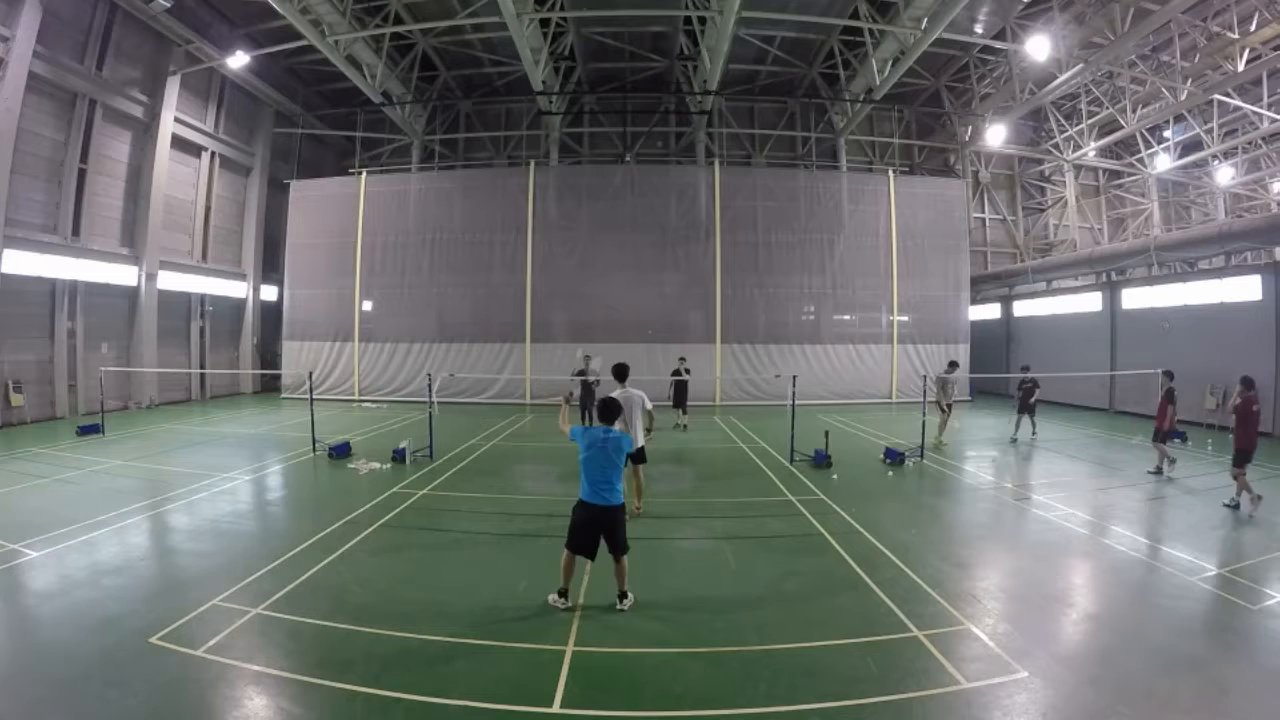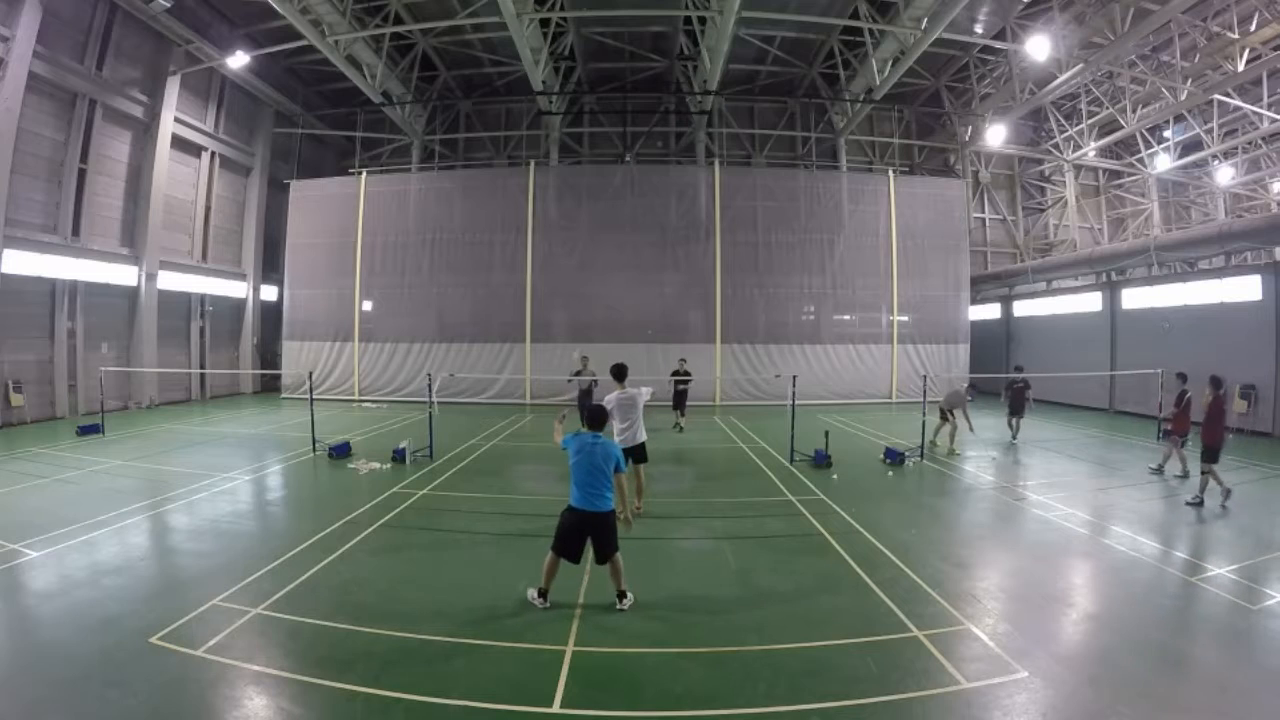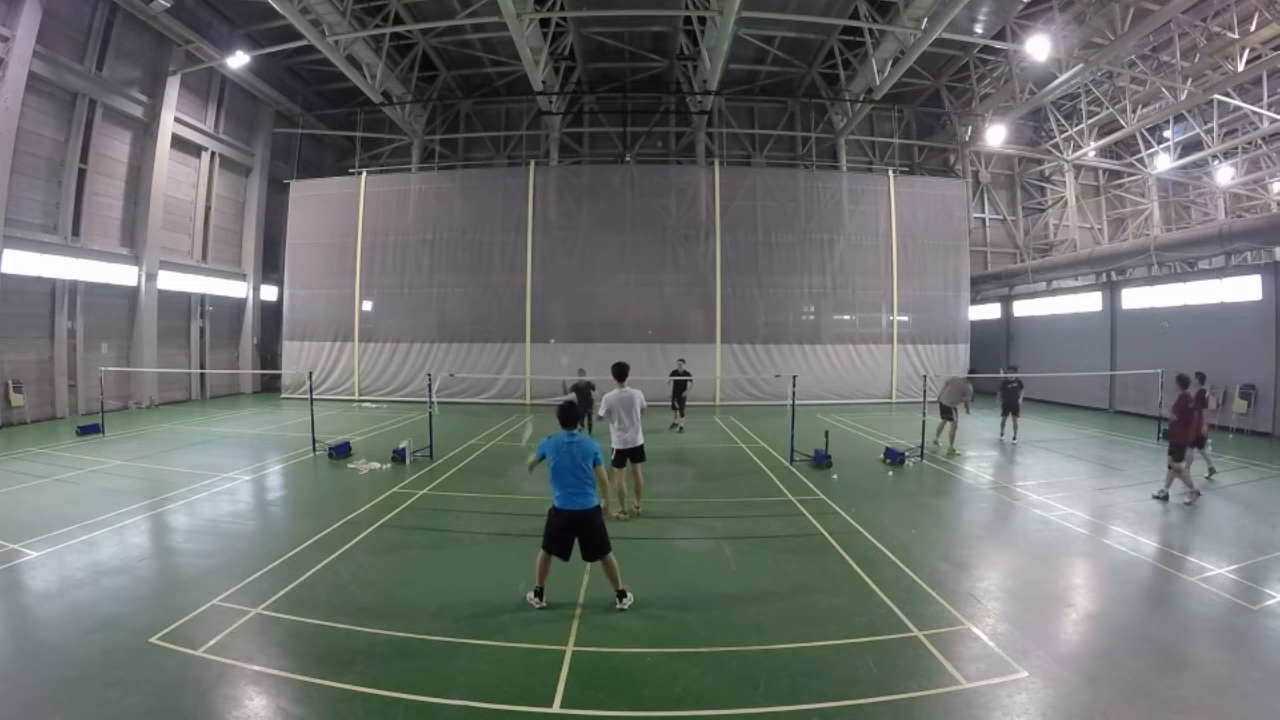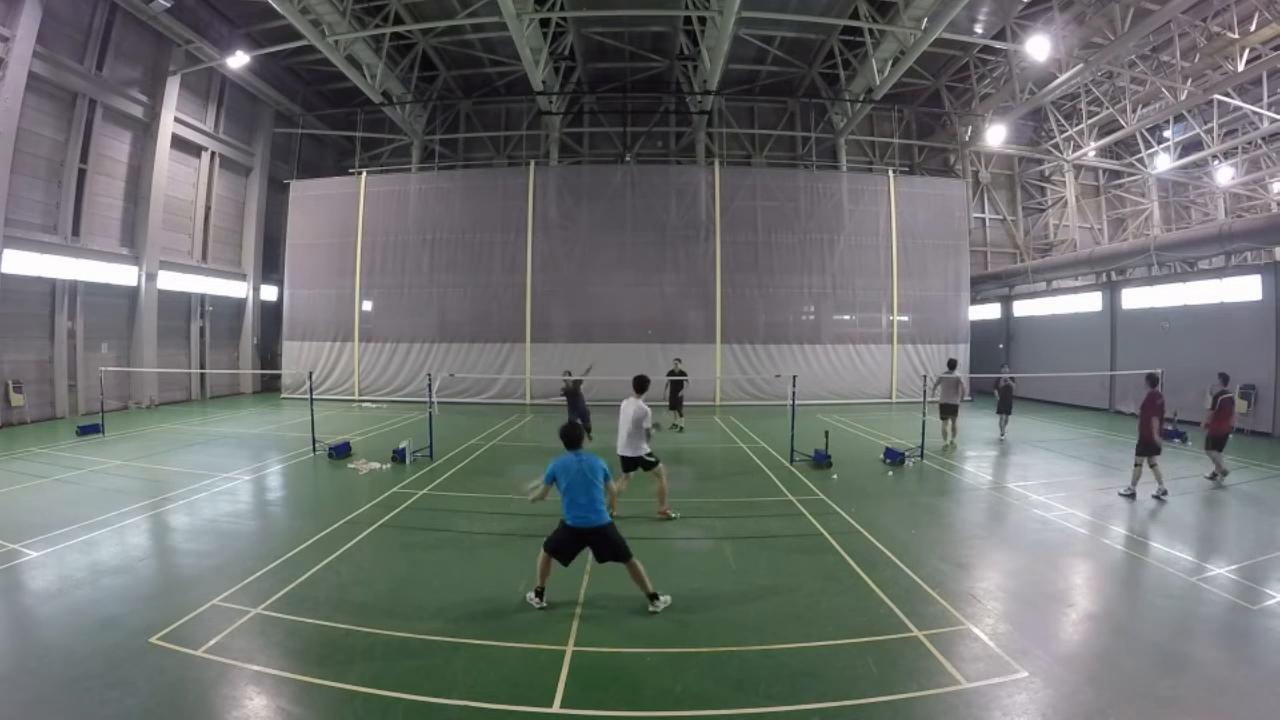
dt=0.5s
person 1, frame 1
left shoulder: (585, 434)
right shoulder: (624, 439)
left elbow: (563, 425)
left wrist: (565, 404)
left hip: (587, 505)
right hip: (614, 506)
left knee: (570, 550)
right knee: (619, 553)
left ankle: (562, 595)
right ankle: (623, 596)
person 1, frame 2
left shoulder: (575, 441)
right shoulder: (614, 449)
left elbow: (557, 437)
right elbow: (621, 486)
left wrist: (559, 421)
right wrist: (626, 511)
left hip: (577, 510)
right hip: (604, 512)
left knee: (556, 552)
right knee: (612, 554)
left ankle: (541, 595)
right ankle: (622, 596)
person 1, frame 3
left shoulder: (548, 443)
right shoulder: (591, 445)
left elbow: (531, 464)
right elbow: (603, 479)
left wrist: (530, 462)
right wrist: (606, 504)
left hip: (561, 510)
right hip: (589, 509)
left knee: (546, 551)
right knee: (605, 554)
left ankle: (538, 594)
right ankle: (621, 596)
person 1, frame 4
left shoulder: (556, 464)
right shoulder: (597, 462)
left elbow: (541, 495)
right elbow: (613, 492)
left wrist: (532, 496)
right wrist: (607, 509)
left hip: (572, 526)
right hip: (601, 524)
left knee: (547, 552)
right knee: (629, 559)
left ankle: (538, 595)
right ankle: (654, 599)
